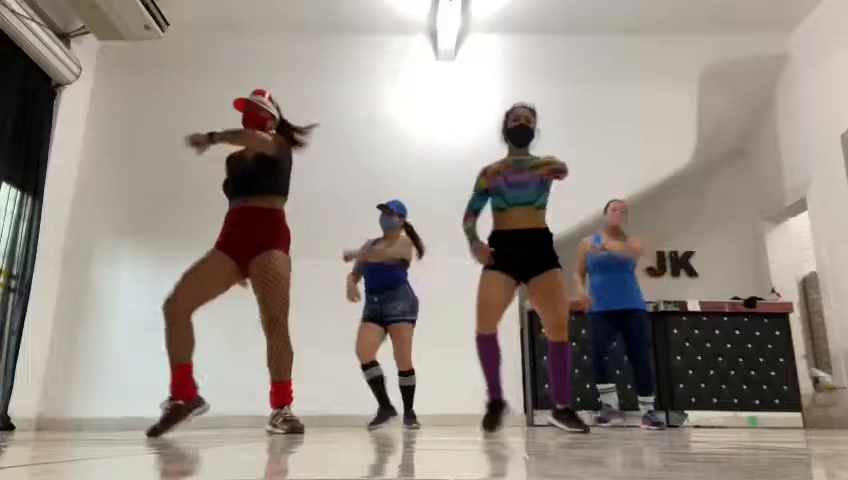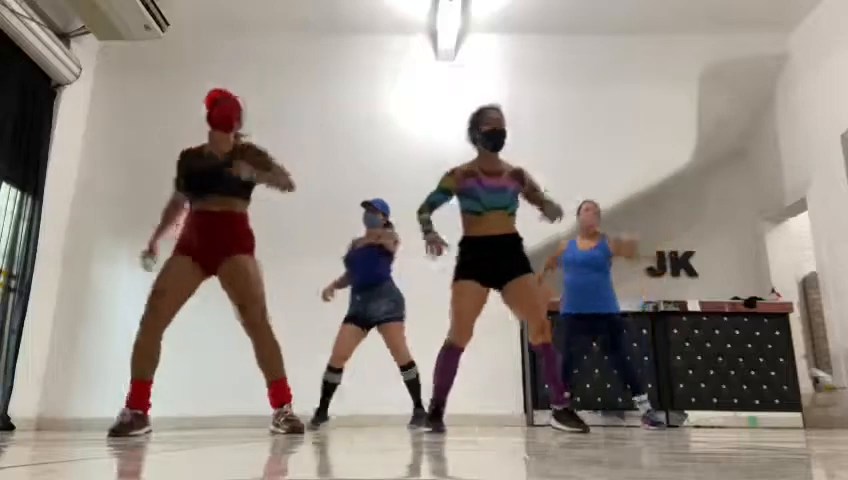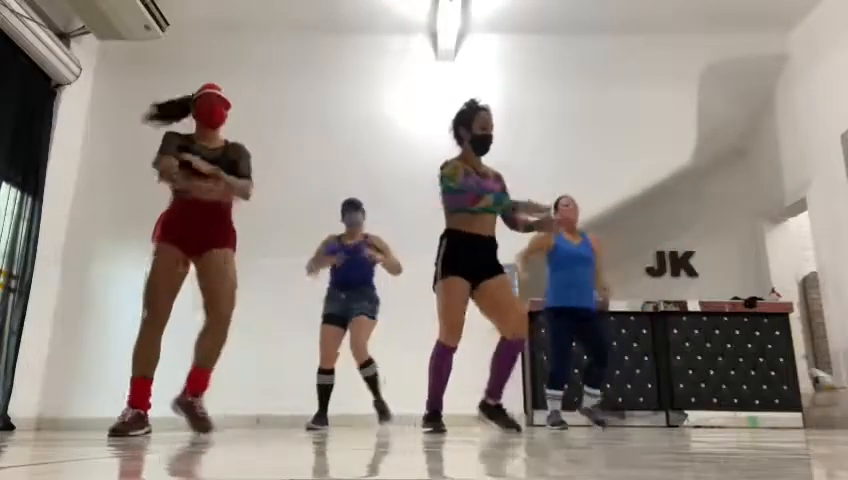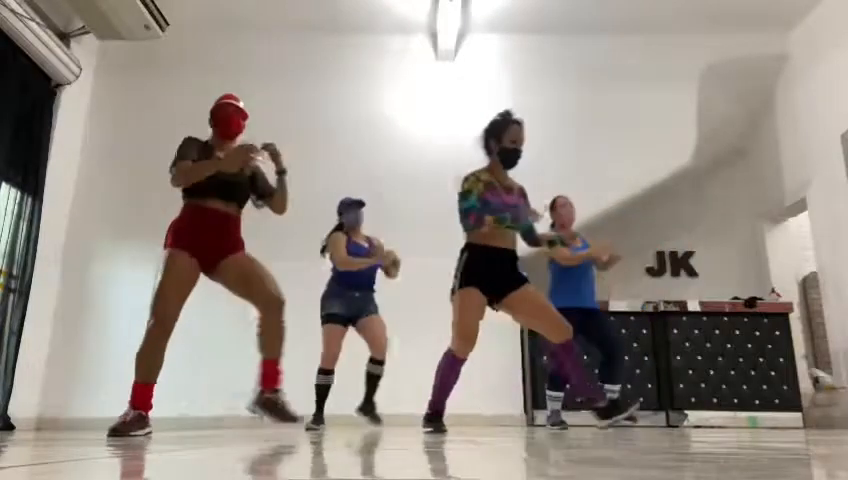
dt=0.3s
person 1, frame 1
left shoulder: (278, 149)
right shoulder: (234, 161)
left elbow: (256, 137)
left wrist: (210, 138)
left hip: (269, 239)
right hip: (231, 240)
left knee: (275, 322)
right knee: (175, 305)
left ankle: (282, 409)
right ankle: (185, 397)
person 1, frame 2
left shoulder: (249, 153)
right shoulder: (189, 157)
left elbow: (287, 184)
left wrist: (254, 173)
right wrist: (157, 236)
left hip: (234, 241)
right hip: (193, 242)
left knee: (257, 322)
right knee: (152, 319)
left ankle: (282, 408)
right ankle: (136, 412)
person 1, frame 3
left shoulder: (236, 152)
right shoulder: (175, 141)
left elbow: (246, 190)
right elbow: (165, 171)
left wrist: (210, 171)
right wrist: (193, 184)
left hip: (216, 235)
right hip: (177, 228)
left knee: (221, 313)
right knee: (154, 315)
left ankle: (192, 396)
right ankle: (137, 410)
person 1, frame 4
left shoulder: (250, 167)
right shoulder: (193, 147)
left elbow: (279, 207)
right elbow: (178, 178)
left wrist: (281, 170)
right wrist: (226, 163)
left hip: (229, 245)
right hip: (188, 237)
left knee: (274, 300)
right knee: (161, 320)
left ankle: (269, 392)
right ankle: (138, 410)
person 2, frame 1
left shoulder: (543, 164)
right shoulder: (489, 173)
left elbow: (560, 170)
right elbow: (471, 213)
left wrist: (518, 161)
right wrist: (473, 240)
left hip: (539, 247)
right hip: (502, 248)
left knee: (559, 325)
right knee: (485, 323)
left ankle: (562, 408)
right ankle: (495, 400)
person 2, frame 2
left shoulder: (516, 174)
right shoulder: (460, 175)
left elbow: (544, 203)
right elbow: (425, 209)
left wrist: (549, 207)
right wrist: (430, 233)
left hip: (511, 253)
right hip: (474, 255)
left knee: (541, 327)
right knee: (459, 334)
left ankle: (561, 407)
right ankle: (435, 410)
person 2, frame 3
left shoulder: (495, 177)
right shoulder: (452, 168)
left elbow: (512, 221)
right elbow: (468, 198)
left wrist: (541, 222)
right wrist: (524, 204)
left hip: (487, 258)
right hip: (456, 253)
left knee: (518, 325)
right knee: (451, 333)
left ankle: (492, 402)
right ankle: (433, 411)
person 2, frame 4
left shoulder: (519, 190)
right shoulder: (474, 181)
left elbow: (531, 237)
right elbow: (470, 223)
right wrist: (511, 217)
left hip: (509, 270)
right hip: (477, 265)
left knee: (561, 330)
right knee: (463, 344)
left ankle: (597, 402)
right ankle: (434, 411)
person 3, frame 1
left shoulder: (630, 239)
right shoulder: (587, 244)
left elbow: (635, 252)
right elbow: (579, 274)
left wrist: (605, 248)
right wrist: (582, 290)
left hip: (632, 309)
right hip: (600, 311)
left knee: (640, 359)
right knee: (597, 354)
left ankle: (648, 412)
right ankle: (611, 407)
person 3, frame 2
left shoulder: (610, 242)
right shoulder: (565, 246)
left elbow: (634, 254)
right elbow: (548, 267)
left wrist: (628, 246)
left hip: (606, 312)
right hip: (572, 313)
left knee: (621, 362)
right knee: (566, 360)
left ankle: (646, 410)
person 3, frame 3
left shoulder: (591, 240)
right shoulder: (549, 237)
right elbow: (524, 254)
left wrist: (603, 290)
right wrist: (521, 269)
left hip: (587, 308)
right hip: (559, 308)
left knee: (601, 354)
right knee: (561, 358)
left ankle: (590, 404)
right ankle: (554, 410)
person 3, frame 4
left shoulder: (582, 239)
right shoulder: (552, 238)
left elbow: (601, 265)
right elbow: (565, 258)
left wrist: (610, 259)
right wrist: (594, 253)
left hip: (589, 308)
right hip: (563, 308)
left knee: (614, 349)
left ankle: (612, 403)
right ankle: (554, 411)
person 4, frame 1
left shoulder: (403, 242)
right shoulder: (369, 245)
left elbow: (386, 255)
right elbow: (355, 273)
left wrist: (356, 255)
right wrist: (351, 285)
left hip: (399, 301)
right hip: (373, 305)
left knee: (403, 359)
right knee: (363, 354)
left ankle: (409, 412)
right ankle: (385, 407)
person 4, frame 2
left shoulder: (386, 239)
right shoulder: (357, 247)
left elbow: (388, 235)
right elbow: (350, 275)
left wrist: (362, 241)
right wrist: (332, 286)
left hip: (384, 299)
right hip: (358, 304)
left knee: (400, 354)
right knee: (337, 356)
left ankle: (419, 409)
right ankle: (322, 409)
person 4, frame 3
left shoulder: (374, 241)
right shoulder: (331, 241)
left elbow: (396, 269)
right elbow: (311, 266)
left wrist: (378, 258)
right wrist: (319, 265)
left hip: (364, 300)
right hip: (336, 301)
left knee: (359, 348)
right knee: (326, 357)
left ankle: (379, 400)
right ankle: (322, 413)
person 4, frame 4
left shoulder: (375, 243)
right shoulder: (337, 238)
left elbow: (391, 273)
right elbow: (341, 263)
left wrist: (394, 263)
right wrist: (374, 260)
left hip: (365, 302)
right hip: (337, 300)
left knee: (380, 346)
right knee: (330, 355)
left ankle: (368, 403)
right ankle: (318, 413)
